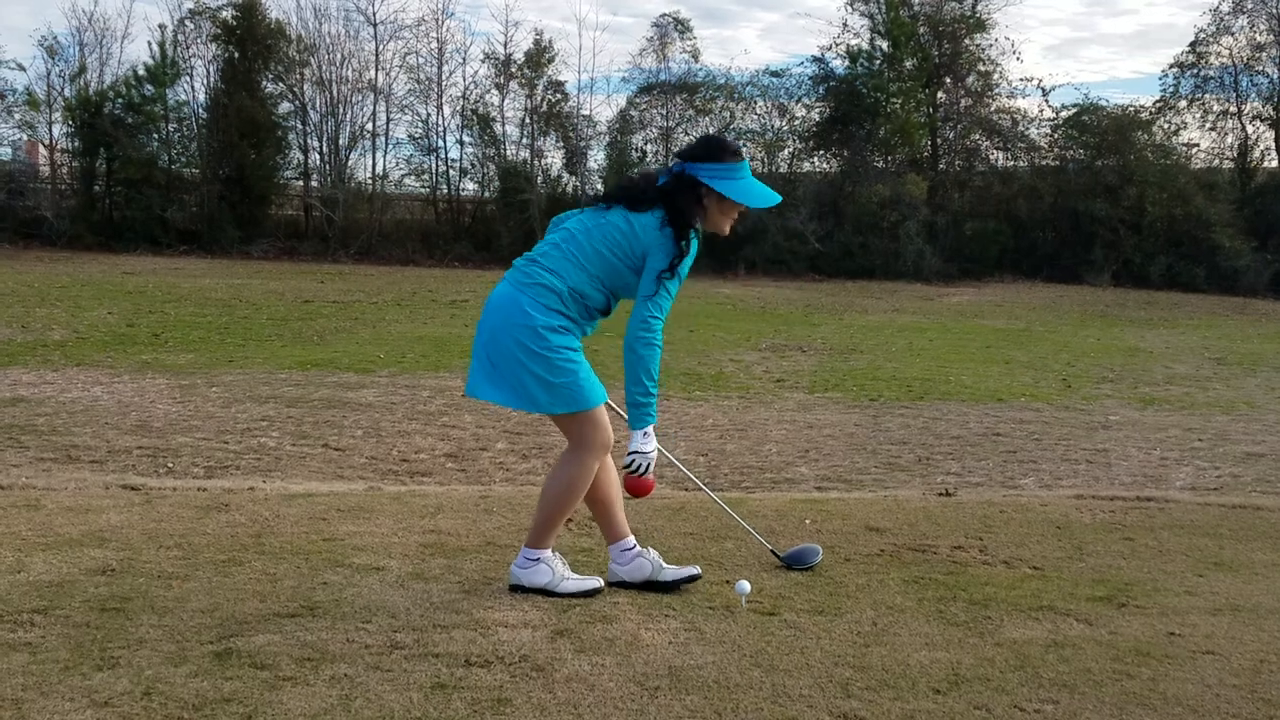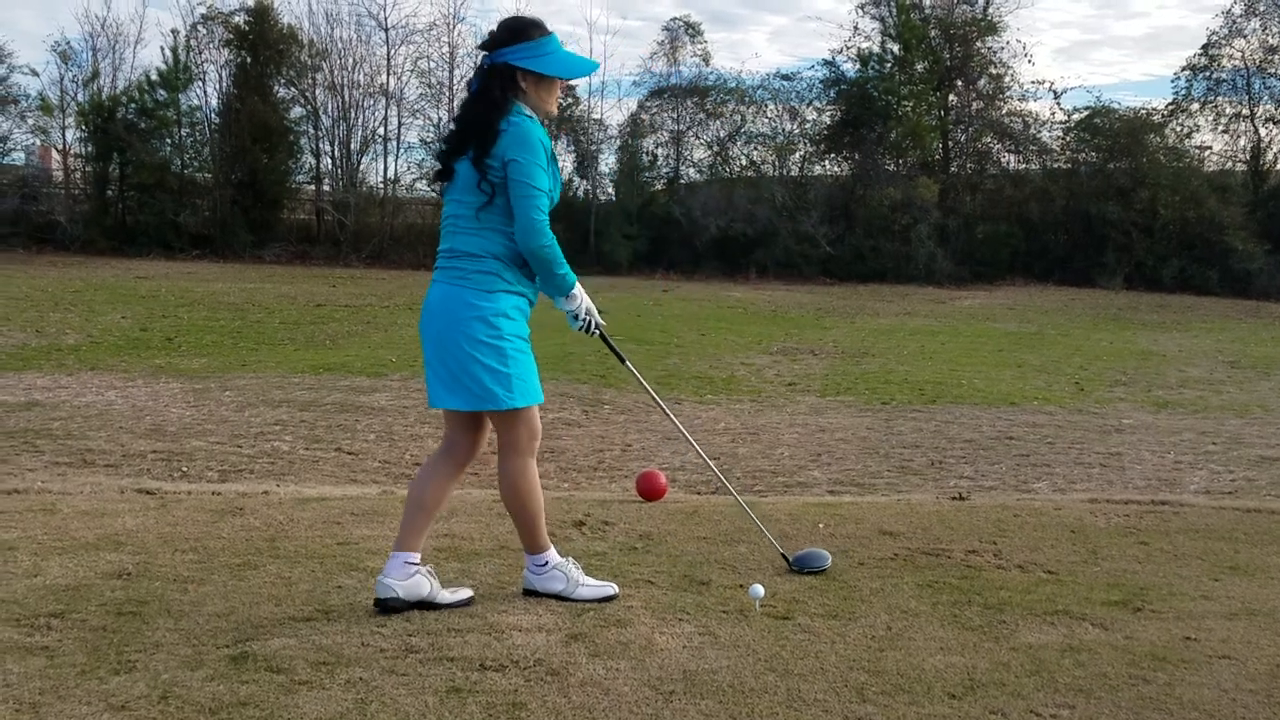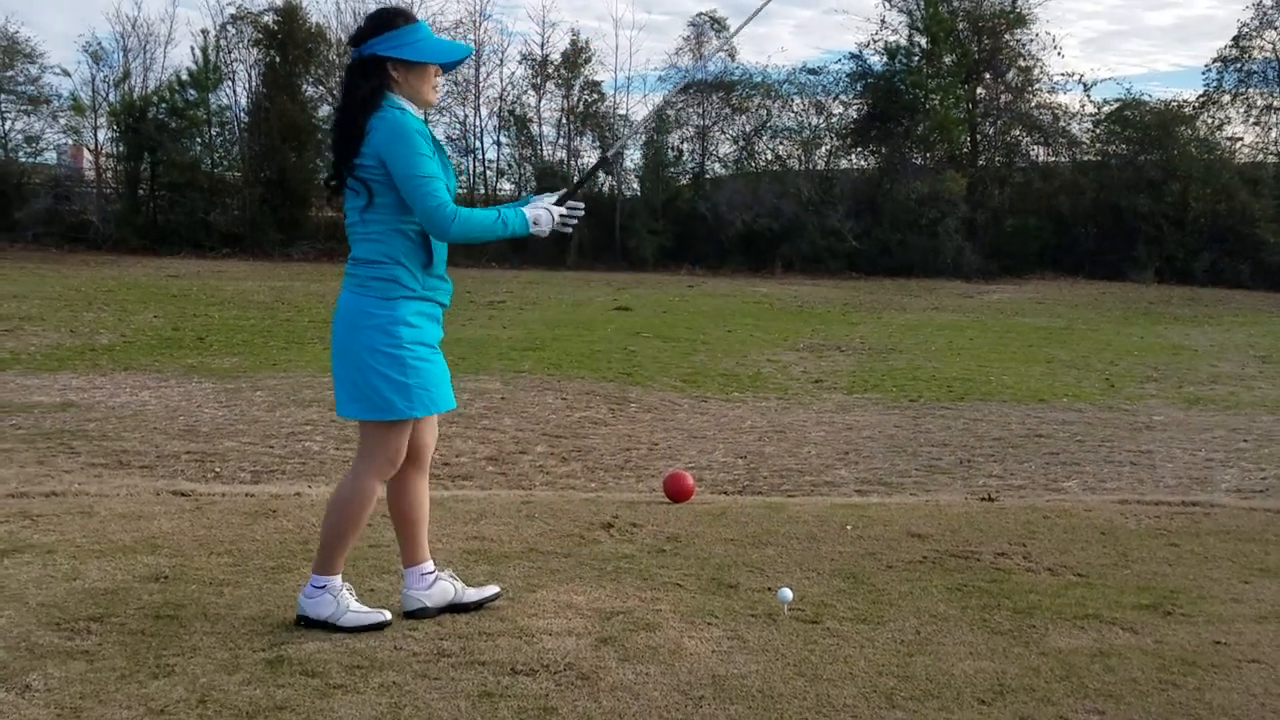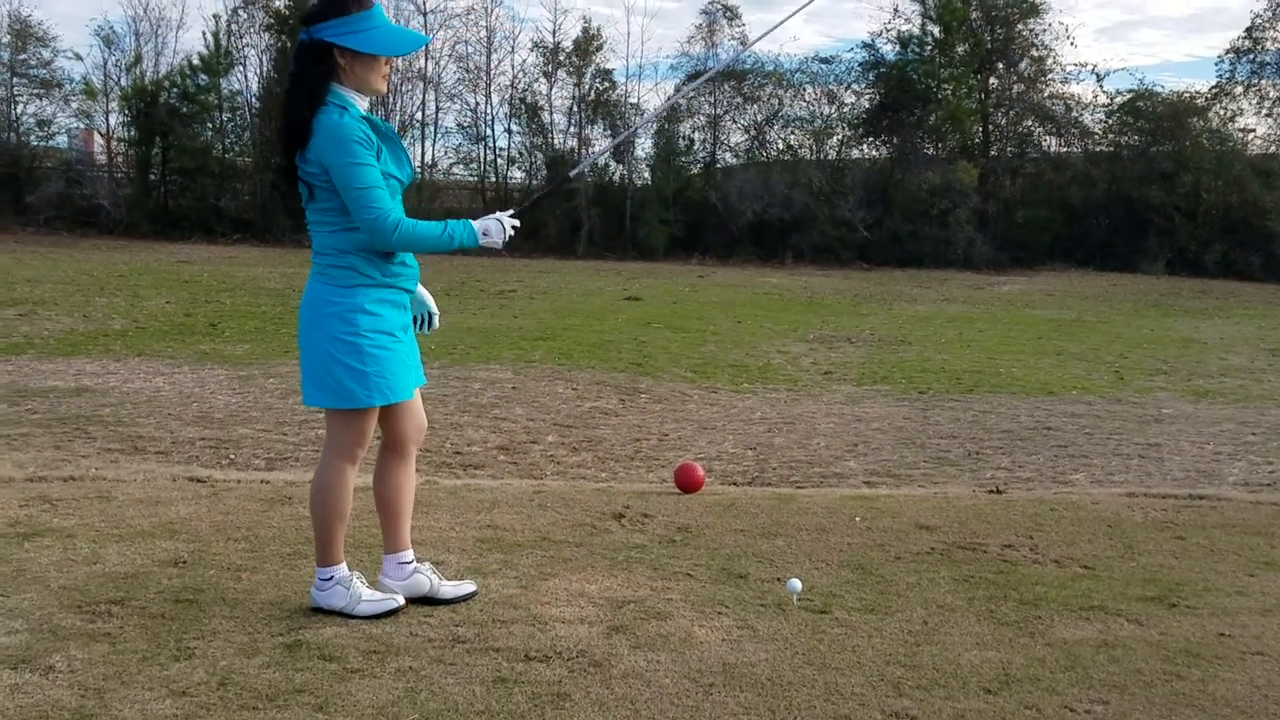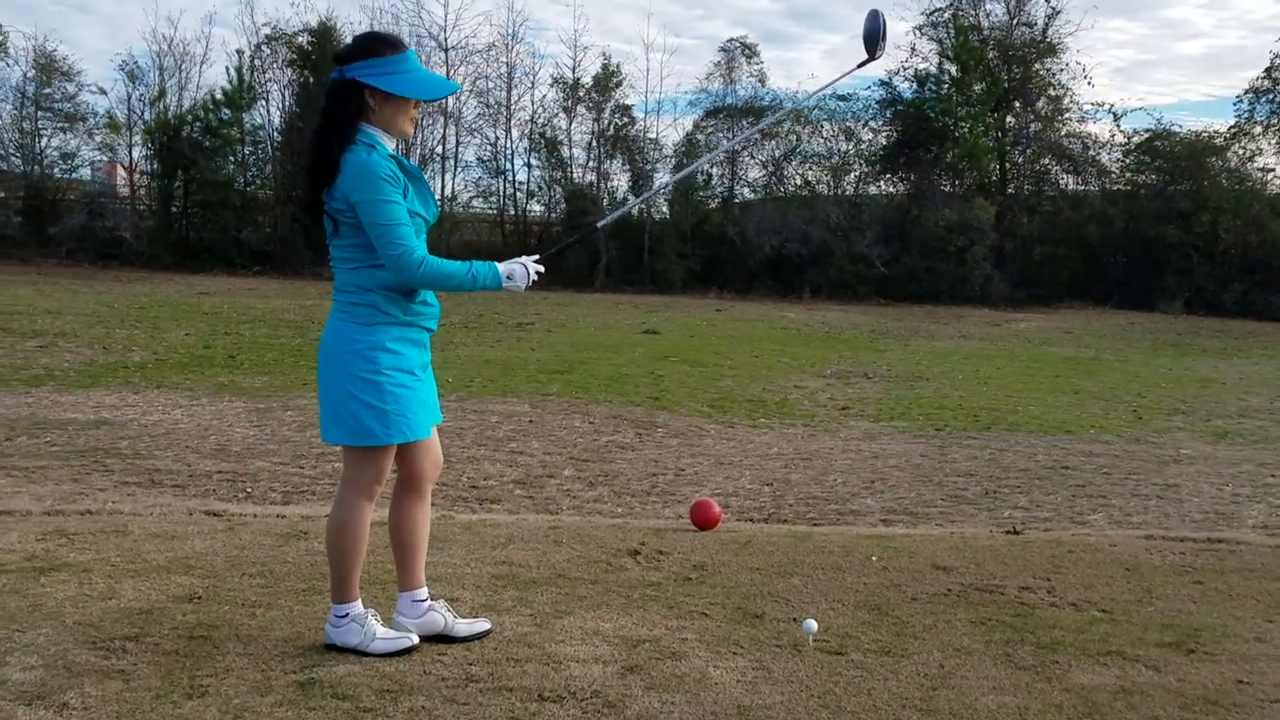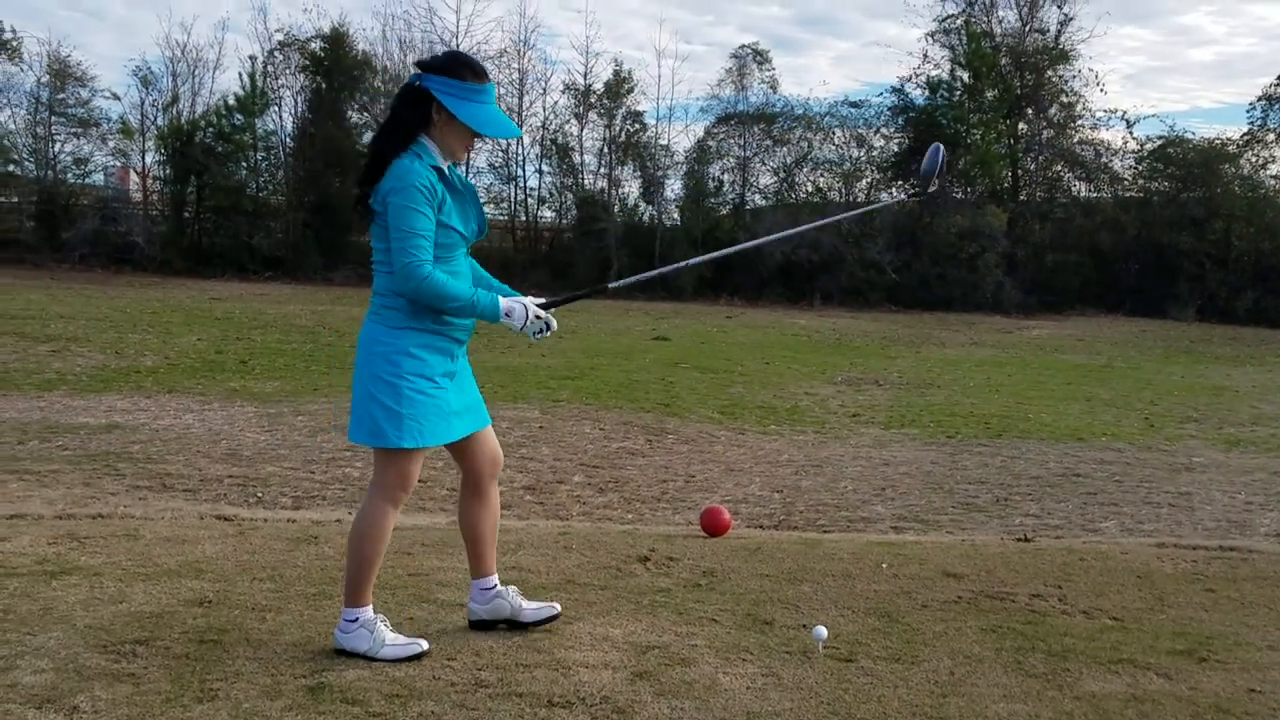
dt=0.7s
person 1, frame 1
left shoulder: (641, 207)
right shoulder: (675, 237)
left elbow: (562, 226)
right elbow: (643, 332)
right wrist: (643, 427)
left hip: (519, 308)
right hip: (535, 321)
left knee: (594, 437)
right knee: (592, 439)
left ankle: (628, 557)
right ankle: (533, 564)
person 1, frame 2
left shoulder: (479, 136)
right shoulder: (523, 133)
right elbow: (531, 233)
left wrist: (559, 292)
right wrist: (570, 290)
left hip: (453, 300)
right hip: (486, 306)
left knee: (460, 443)
right knee: (520, 437)
left ankle: (401, 572)
right ankle: (543, 566)
person 1, frame 3
left shoulder: (381, 130)
right shoulder: (396, 128)
left elbow: (424, 226)
right elbow: (444, 222)
left wrist: (522, 218)
right wrist: (523, 216)
left hip: (398, 313)
right hip: (392, 315)
left knee: (416, 451)
right knee: (381, 458)
left ankle: (424, 582)
right ankle: (321, 590)
person 1, frame 4
left shoulder: (351, 121)
right shoulder: (338, 127)
right elbow: (382, 227)
left wrist: (409, 284)
right wrist: (474, 232)
left hip: (379, 303)
right hip: (354, 307)
left knee: (406, 434)
right knee: (348, 447)
left ankle: (400, 569)
right ankle: (331, 581)
person 1, frame 5
left shoulder: (377, 160)
right shoulder: (367, 166)
right elbow: (407, 263)
right wrist: (497, 275)
left hip: (399, 342)
right hip: (375, 345)
left knee: (422, 472)
right knee: (365, 482)
left ankle: (416, 607)
right ankle: (346, 618)
person 1, frame 6
left shoulder: (440, 175)
right shoulder: (411, 175)
right elbow: (415, 275)
left wrist: (512, 301)
right wrist: (498, 308)
left hip: (442, 352)
right hip: (405, 352)
left knee: (486, 465)
right knee: (394, 486)
left ankle: (488, 595)
right ankle: (355, 622)
